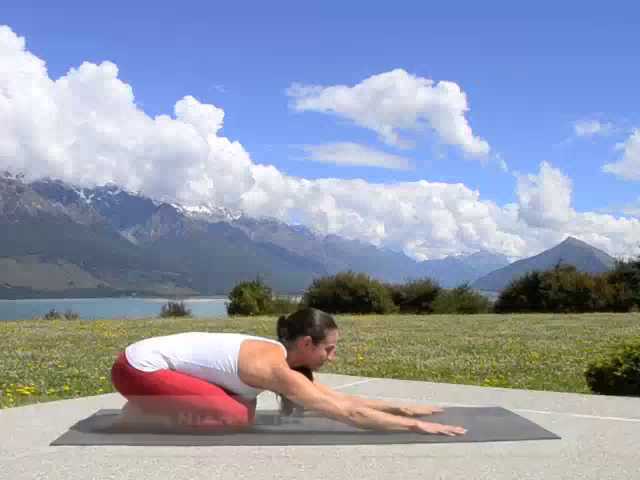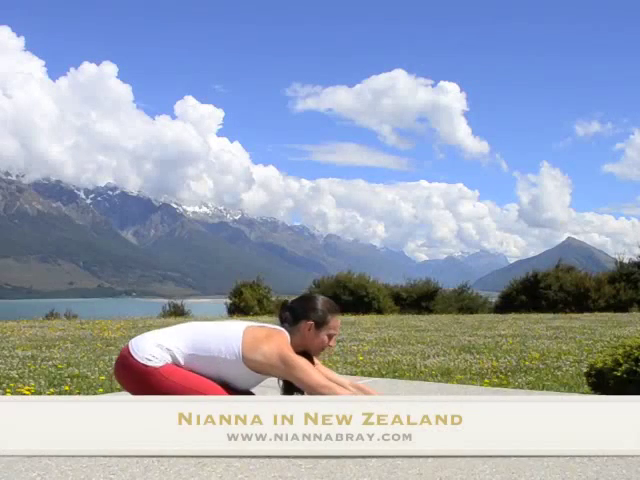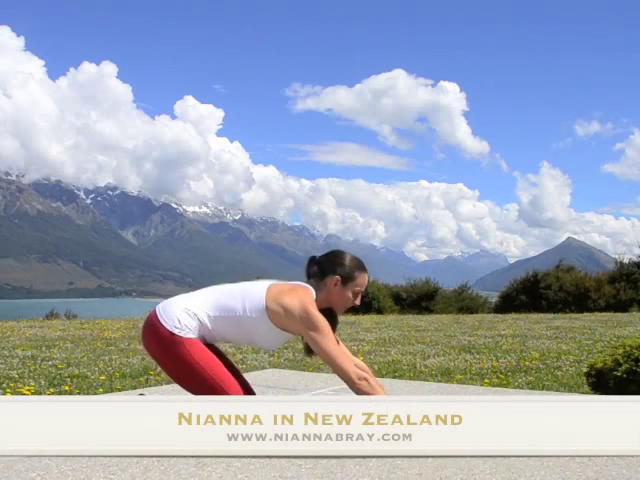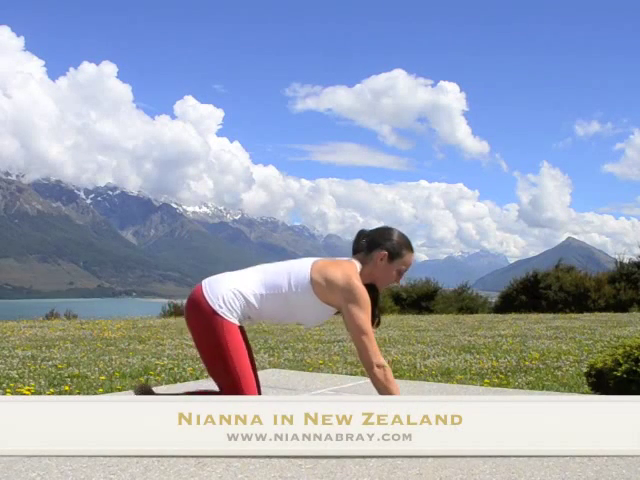
dt=0.5s
person 1, frame 1
left shoulder: (281, 354)
right shoulder: (277, 368)
left elbow: (339, 397)
right elbow: (349, 413)
left wrist: (402, 407)
right wrist: (415, 424)
left hip: (151, 361)
right hip: (136, 368)
left knee: (242, 407)
right knee: (234, 416)
left ankle: (147, 408)
right ankle: (140, 418)
person 1, frame 2
left shoulder: (283, 340)
right shoulder: (281, 352)
left elbow: (347, 384)
right elbow: (348, 398)
left hip: (154, 356)
right hip: (143, 361)
person 1, frame 3
left shoulder: (304, 300)
right shoulder: (305, 309)
left elbow: (353, 363)
right elbow: (355, 378)
left hip: (181, 326)
right hip: (171, 328)
person 1, frame 4
left shoulder: (343, 278)
right shoulder: (350, 282)
left elbow: (370, 359)
right elbow: (375, 364)
left hip: (215, 302)
right hip: (215, 305)
left ankle: (148, 398)
